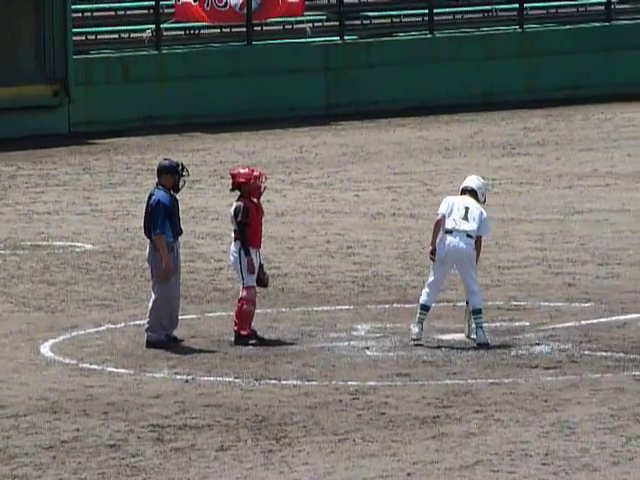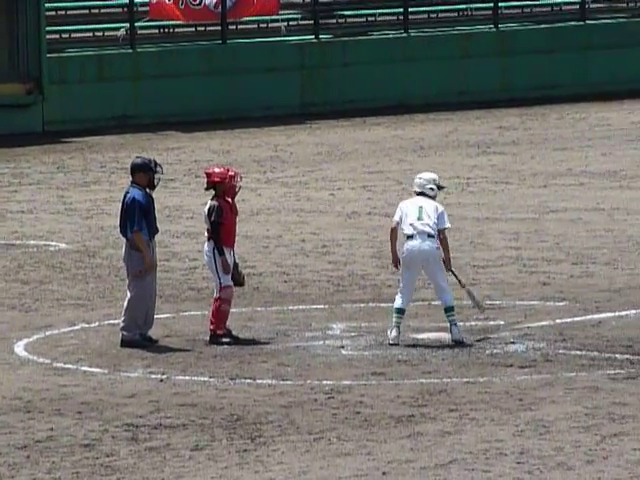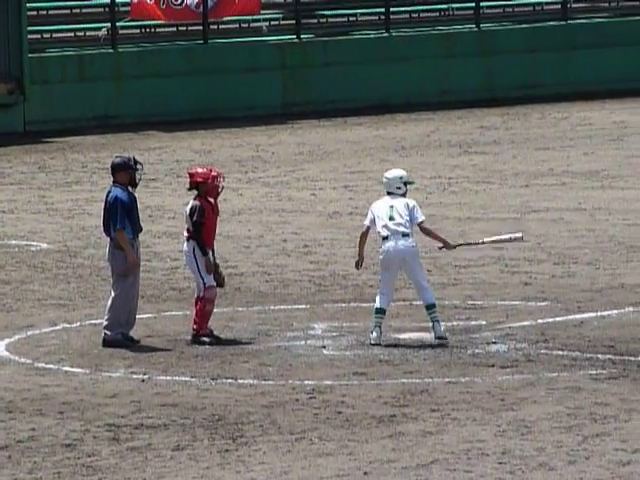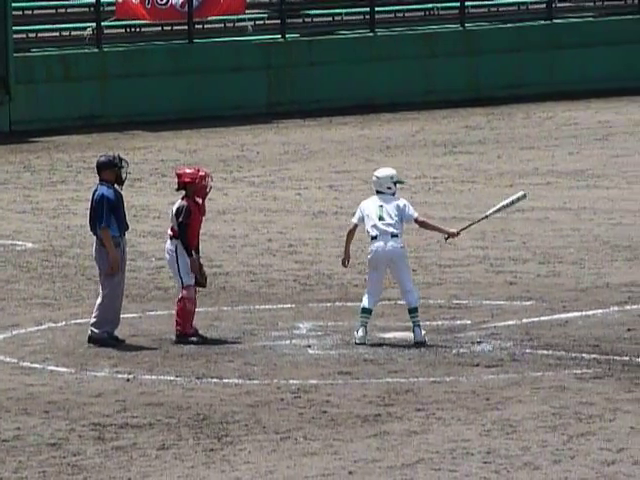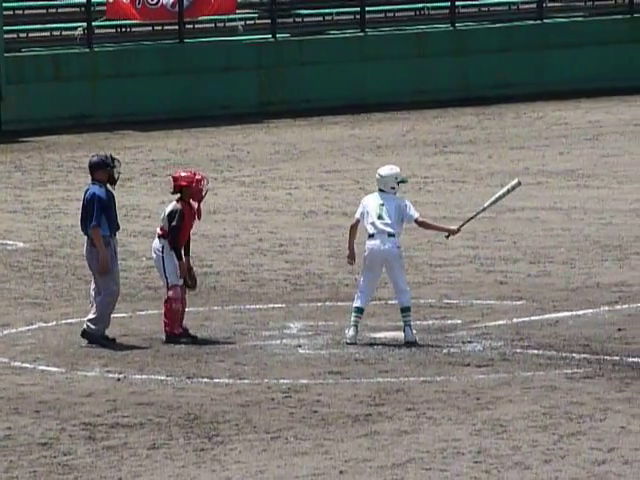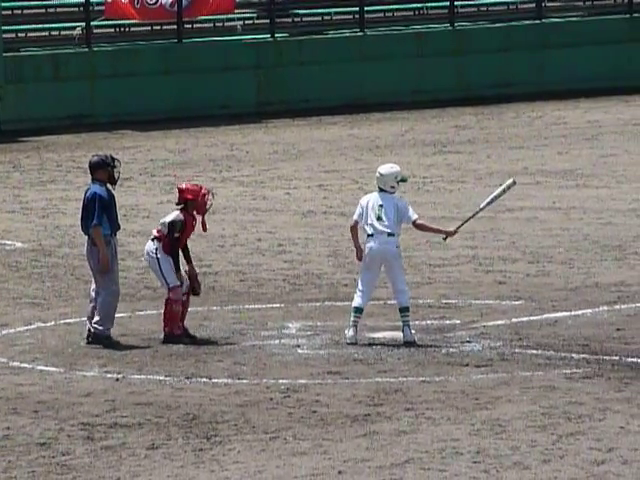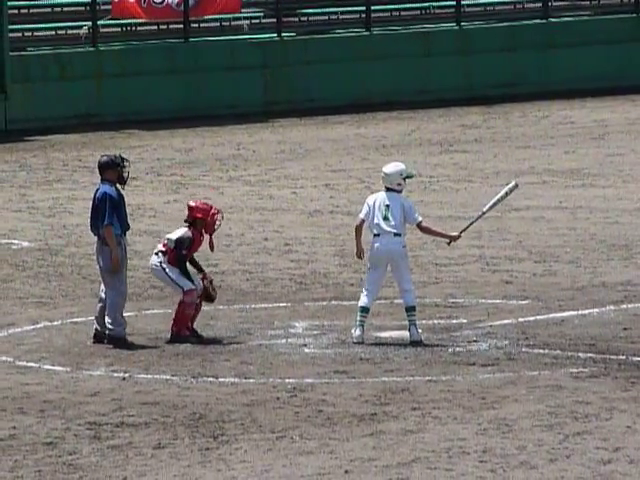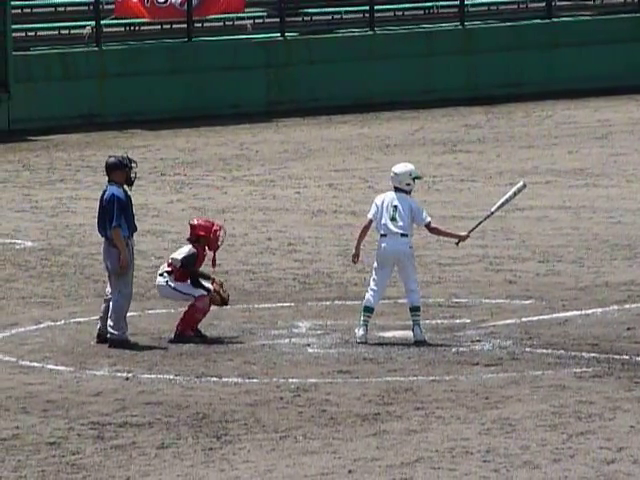
dt=0.2s
person 1, frame 1
left shoulder: (166, 195)
right shoulder: (161, 199)
right elbow: (158, 233)
right wrist: (165, 259)
left hip: (171, 247)
right hip: (163, 250)
left knee: (172, 293)
right knee: (162, 294)
left ankle: (166, 332)
right ankle: (154, 336)
person 1, frame 2
left shoulder: (142, 194)
right shoulder: (136, 197)
right elbow: (135, 231)
right wrist: (147, 255)
left hip: (146, 246)
right hip: (138, 249)
left knee: (148, 293)
right knee: (137, 293)
left ankle: (141, 332)
right ankle: (129, 335)
person 1, frame 3
left shoulder: (124, 193)
right shoulder: (118, 196)
right elbow: (118, 229)
right wrist: (130, 253)
left hip: (129, 246)
right hip: (122, 249)
left knee: (131, 293)
right knee: (121, 293)
left ankle: (123, 332)
right ankle: (111, 334)
person 1, frame 4
left shoulder: (111, 191)
right shoulder: (104, 194)
right elbow: (103, 227)
right wrist: (112, 252)
left hip: (116, 244)
right hip: (109, 246)
left knee: (115, 292)
right knee: (110, 292)
left ankle: (107, 331)
right ankle: (97, 332)
person 1, frame 5
left shoulder: (102, 191)
right shoulder: (96, 193)
right elbow: (93, 226)
right wrist: (102, 252)
left hip: (107, 243)
right hip: (100, 245)
left knee: (101, 290)
right knee: (110, 290)
left ankle: (97, 330)
right ankle: (92, 328)
person 1, frame 6
left shoulder: (102, 190)
right shoulder: (97, 192)
right elbow: (95, 225)
right wrist: (103, 251)
left hip: (106, 244)
right hip: (101, 245)
left knee: (100, 290)
right knee: (110, 290)
left ankle: (94, 331)
right ankle: (100, 329)
person 1, frame 7
left shoulder: (109, 190)
right shoulder: (107, 192)
right elbow: (106, 225)
right wrist: (115, 250)
left hip: (113, 245)
right hip: (111, 245)
left knee: (108, 290)
right knee: (117, 290)
left ankle: (101, 331)
right ankle: (115, 332)
person 1, frame 8
left shoulder: (113, 192)
right shoulder: (115, 194)
right elbow: (115, 227)
right wrist: (123, 252)
left hip: (116, 246)
right hip: (118, 247)
left knee: (114, 291)
right knee: (121, 293)
left ankle: (104, 331)
right ankle: (116, 335)
person 2, frame 1
left shoulder: (450, 200)
right shoulder: (481, 211)
left elbow: (439, 219)
right elbow: (478, 241)
left wrist: (432, 244)
right wrist: (474, 263)
left hip: (446, 244)
right hip: (467, 246)
left knee: (431, 287)
right knee: (473, 291)
left ankle: (418, 328)
right ankle: (479, 333)
person 2, frame 2
left shoulder: (405, 204)
right shoulder: (437, 206)
left elbow: (394, 228)
right elbow: (442, 236)
left wrist: (394, 253)
right wrist: (447, 259)
left hip: (410, 247)
right hip: (431, 247)
left knee: (404, 291)
right knee: (443, 289)
left ankle: (395, 332)
right ankle: (454, 330)
person 2, frame 3
left shoulder: (376, 205)
right shoulder: (409, 203)
left elbow: (364, 232)
right elbow: (423, 228)
left wrist: (360, 255)
right wrist: (445, 242)
left hip: (388, 248)
right hip: (407, 246)
left knee: (384, 291)
right knee: (423, 287)
left ankle: (376, 332)
right ankle: (437, 327)
person 2, frame 4
left shoulder: (365, 204)
right shoulder: (399, 202)
left elbow: (352, 229)
right elbow: (421, 222)
left wrist: (346, 252)
right wrist: (446, 232)
left hip: (376, 248)
right hip: (396, 247)
left knee: (372, 291)
right knee: (408, 290)
left ankle: (361, 332)
right ankle: (417, 331)
person 2, frame 5
left shoulder: (367, 200)
right shoulder: (401, 202)
left elbow: (354, 225)
right elbow: (421, 222)
left wrist: (351, 249)
right wrist: (448, 230)
left hip: (372, 246)
right hip: (392, 247)
left knee: (365, 289)
right knee: (402, 290)
left ankle: (352, 330)
right ankle: (408, 331)
person 2, frame 6
left shoulder: (366, 200)
right shoulder: (399, 202)
left elbow: (353, 226)
right elbow: (417, 224)
left wrist: (358, 247)
right wrist: (445, 232)
left hip: (371, 246)
right hip: (391, 246)
left knee: (363, 289)
right knee: (400, 289)
left ankle: (352, 330)
right ankle: (406, 330)
person 2, frame 7
left shoulder: (372, 199)
right shoulder: (404, 202)
left elbow: (359, 225)
right elbow: (422, 227)
left wrist: (359, 246)
right wrist: (449, 236)
left hip: (377, 246)
right hip: (398, 246)
left knee: (369, 289)
right knee: (406, 288)
left ankle: (359, 330)
right ankle: (413, 330)
person 2, frame 8
left shoulder: (380, 199)
right shoulder: (412, 203)
left elbow: (367, 225)
right elbow: (431, 228)
left wrist: (357, 247)
right wrist: (457, 236)
left hip: (384, 246)
right hip: (404, 247)
left knee: (375, 289)
right knee: (412, 289)
left ankle: (362, 330)
right ankle: (417, 330)
person 3, frame 1
left shoulder: (253, 204)
right shoulder: (241, 206)
right elbow: (241, 234)
left wrist: (258, 260)
right wrist: (249, 258)
left hip: (252, 251)
right hip: (242, 252)
left knee: (251, 291)
right knee: (248, 291)
left ankle: (247, 329)
right ankle: (240, 333)
person 3, frame 2
left shoulder: (227, 203)
right shoulder: (215, 205)
right elbow: (215, 234)
left wrist: (231, 257)
right wrist: (223, 257)
left hip: (226, 251)
right hip: (216, 251)
left knee: (224, 290)
right knee: (225, 290)
left ankle: (222, 329)
right ankle: (216, 332)
person 3, frame 3
left shoulder: (209, 204)
right shoulder: (197, 205)
right elbow: (197, 234)
left wrist: (213, 258)
right wrist: (206, 257)
left hip: (204, 251)
right hip: (195, 251)
left knee: (204, 290)
right knee: (209, 289)
left ankle: (203, 329)
right ankle: (198, 332)
person 3, frame 4
left shoulder: (196, 204)
right shoulder: (184, 205)
right elbow: (182, 234)
left wrist: (197, 257)
right wrist: (192, 258)
left hip: (186, 250)
right hip: (178, 249)
left knee: (191, 289)
right knee: (187, 289)
left ankle: (188, 328)
right ankle: (182, 332)
person 3, frame 5
left shoulder: (190, 207)
right shoulder: (178, 208)
right elbow: (173, 237)
left wrist: (187, 259)
right wrist: (181, 261)
left hip: (172, 250)
right hip: (164, 248)
left knee: (180, 289)
right knee: (174, 289)
left ankle: (179, 328)
right ankle: (171, 332)
person 3, frame 6
left shoulder: (190, 217)
right shoulder: (180, 219)
left elbow: (182, 243)
right elbow: (173, 246)
left wrist: (190, 266)
right wrist: (178, 271)
left hip: (164, 252)
right hip: (157, 251)
left knee: (185, 287)
right knee: (175, 288)
left ankle: (179, 328)
right ankle: (171, 333)
person 3, frame 7
left shoulder: (196, 234)
right shoulder: (189, 236)
left elbow: (188, 257)
right elbow: (181, 263)
left wrist: (202, 272)
right wrist: (192, 282)
left hip: (169, 263)
right hip: (161, 263)
left knee: (199, 289)
right knee: (190, 290)
left ankle: (188, 328)
right ankle: (178, 332)
person 3, frame 8
left shoulder: (199, 249)
right shoulder: (193, 252)
left elbow: (193, 272)
right elbow: (194, 280)
left wrist: (211, 279)
right wrist: (210, 291)
left hip: (174, 279)
right hip: (167, 282)
left knee: (209, 293)
right knee: (202, 296)
left ankle: (191, 328)
right ankle: (182, 332)
